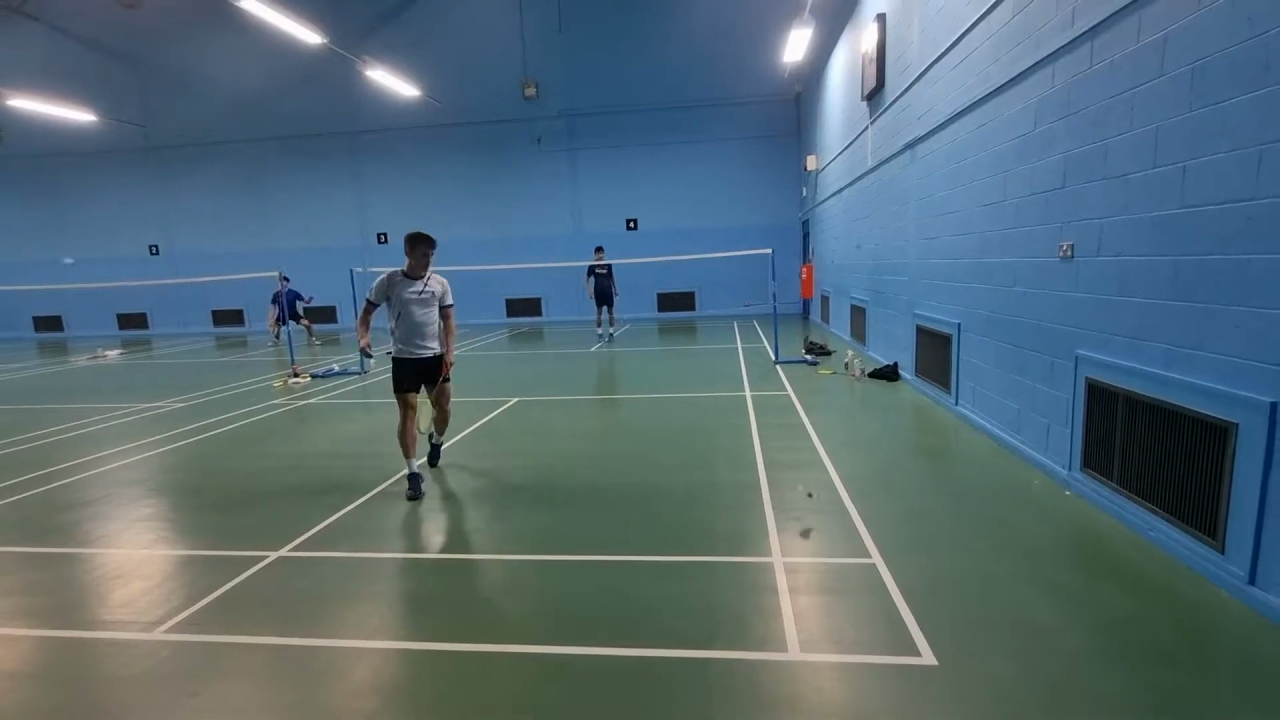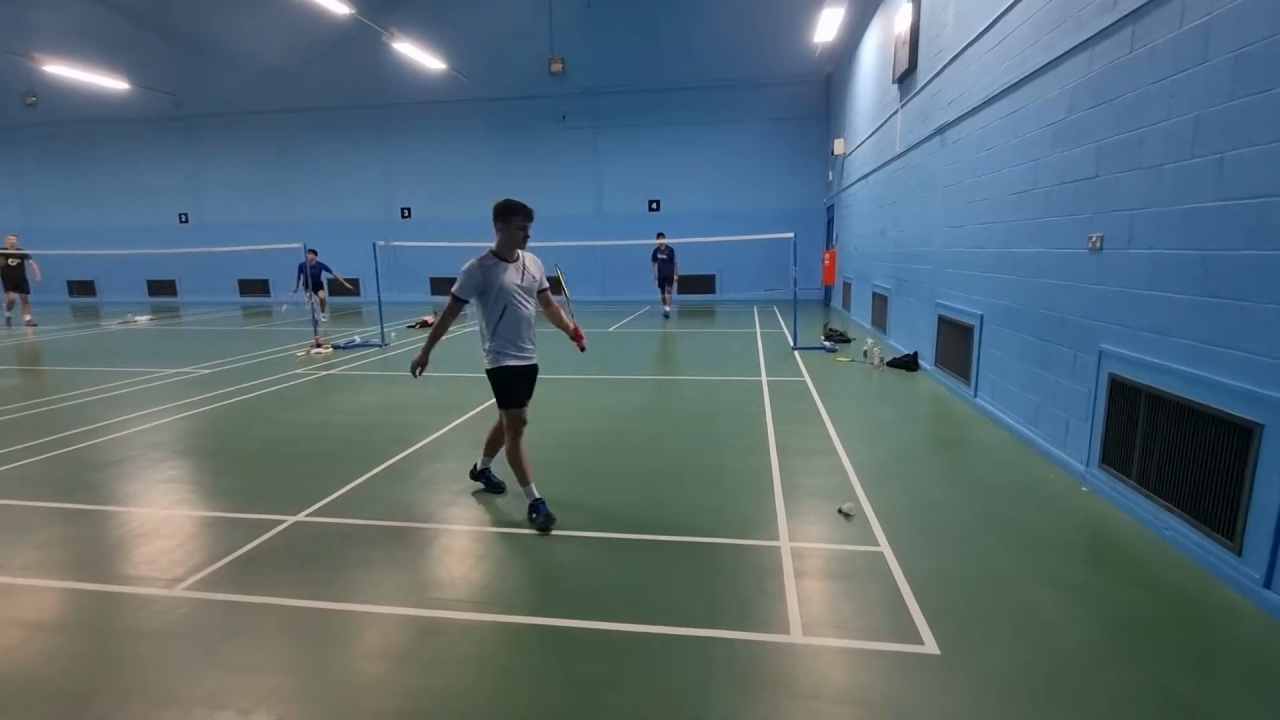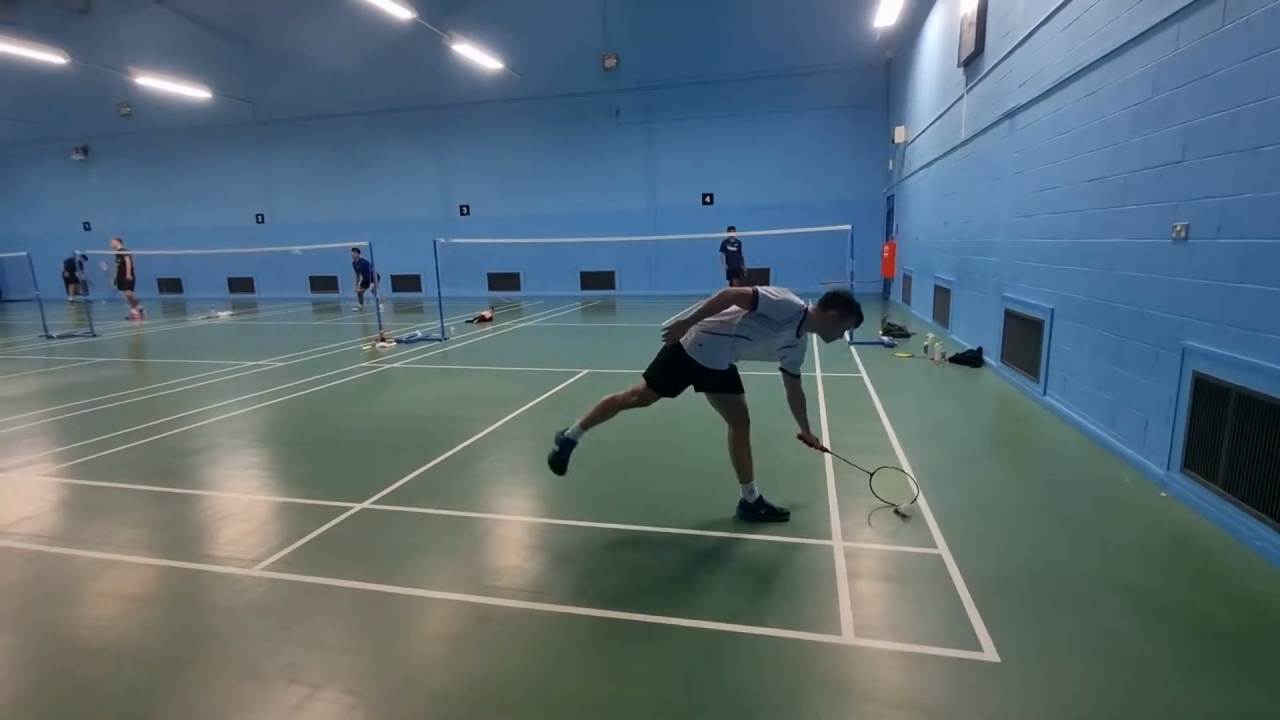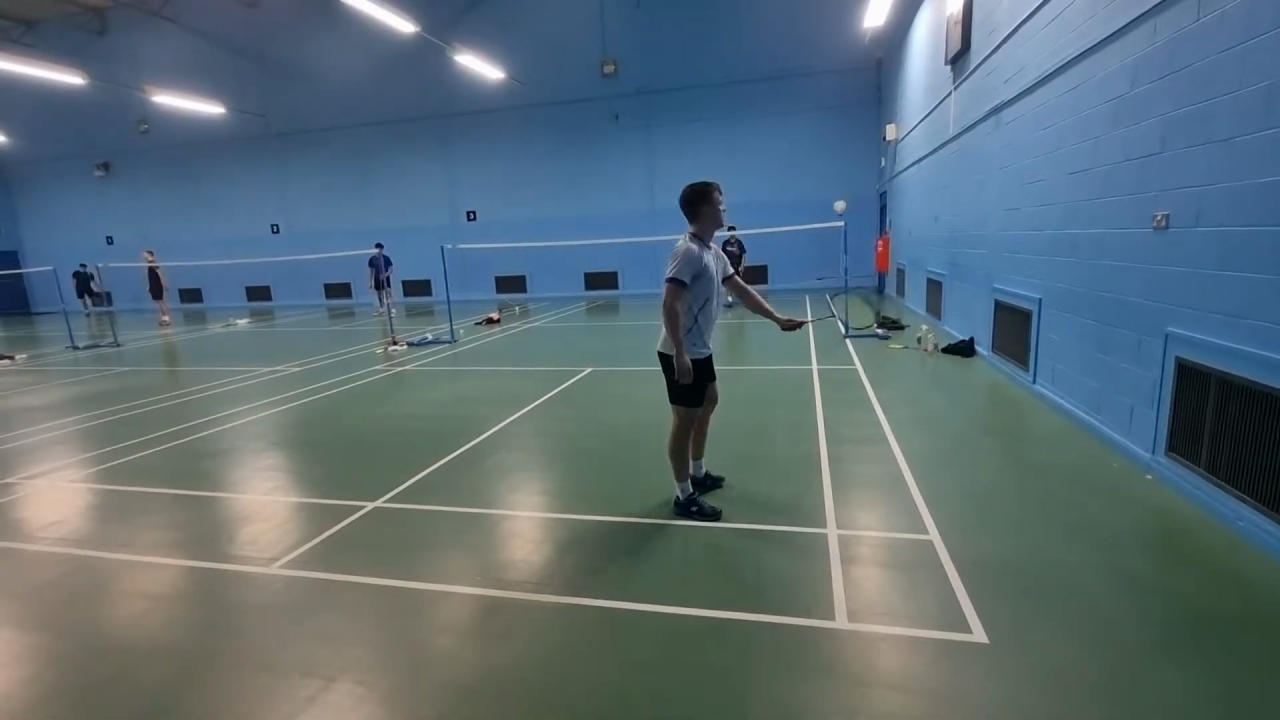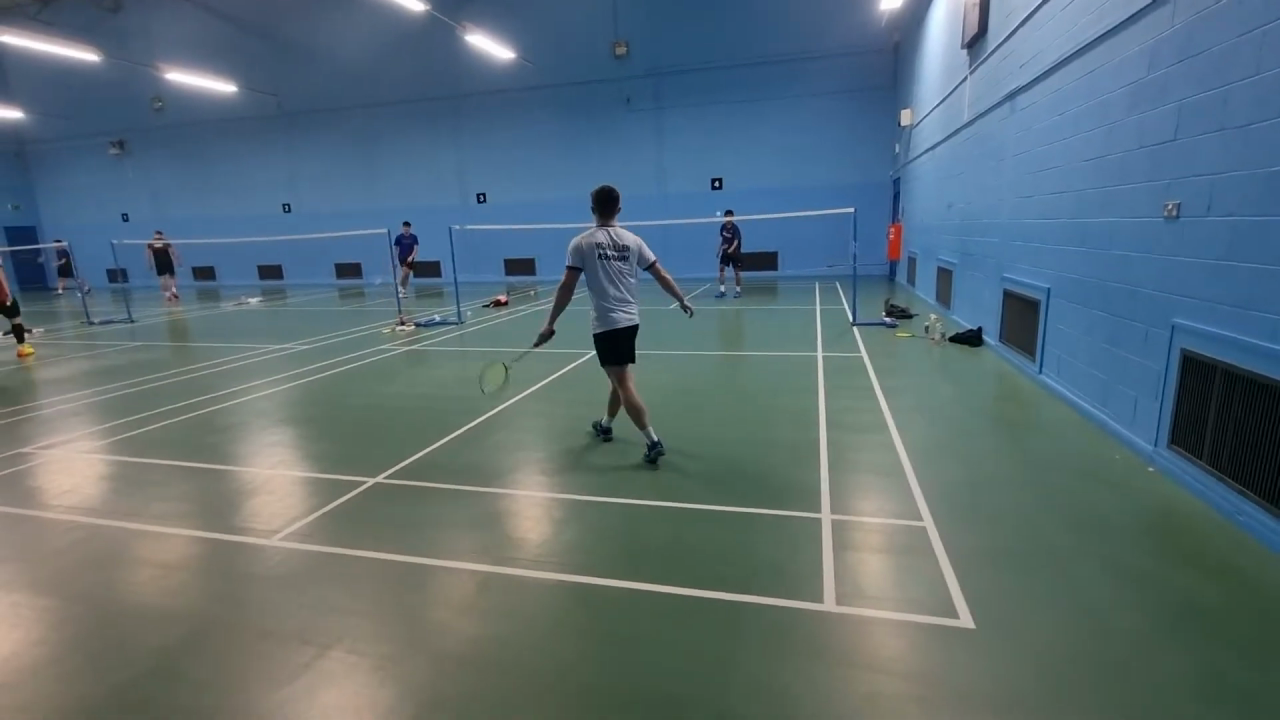
dt=1s
person 1, frame 1
left shoulder: (440, 284)
right shoulder: (387, 281)
left elbow: (448, 320)
right elbow: (367, 312)
left wrist: (449, 352)
right wrist: (363, 337)
left hip: (434, 356)
right hip: (403, 357)
left knee: (443, 407)
right knee: (408, 409)
left ankle: (436, 441)
right ankle: (413, 473)
person 1, frame 2
left shoulder: (533, 263)
right shoulder: (478, 269)
left elbow: (549, 304)
right elbow: (450, 313)
left wrist: (571, 329)
right wrist: (425, 352)
left hip: (528, 359)
right hip: (502, 361)
left knee: (509, 421)
right knee: (516, 426)
left ankle: (482, 468)
right ankle: (535, 501)
person 1, frame 3
left shoulder: (796, 344)
right shoulder: (788, 305)
left elbow: (794, 391)
right elbow: (731, 294)
left wrist: (806, 431)
right wrist: (687, 324)
left hip: (719, 364)
right hip: (694, 349)
left knee: (740, 421)
right knee: (635, 398)
left ankle: (750, 500)
right ankle: (570, 437)
person 1, frame 4
left shoulder: (714, 251)
right shoulder: (688, 251)
left elbow: (742, 291)
right elbow: (670, 304)
left wrist: (778, 319)
right wrist: (680, 354)
left hip: (699, 349)
right hip: (681, 353)
left knee: (707, 405)
right knee: (685, 420)
left ankle: (697, 474)
right ankle: (684, 497)
person 1, frame 5
left shoulder: (581, 243)
right shoulder: (633, 241)
left elbow: (567, 287)
right elbow: (661, 276)
left wrist: (550, 324)
right wrist: (683, 302)
left hip: (606, 324)
right hip: (630, 321)
left knee: (624, 383)
right knee: (620, 377)
left ankle: (653, 441)
right ankle: (606, 425)
